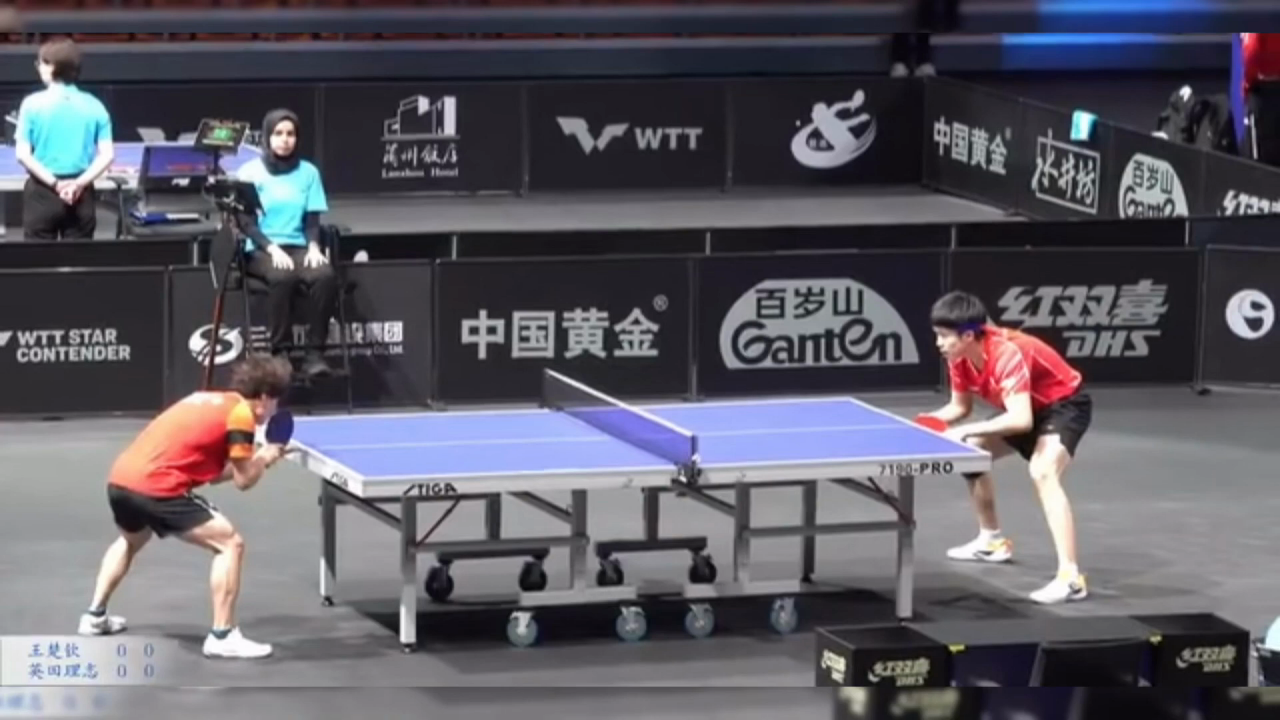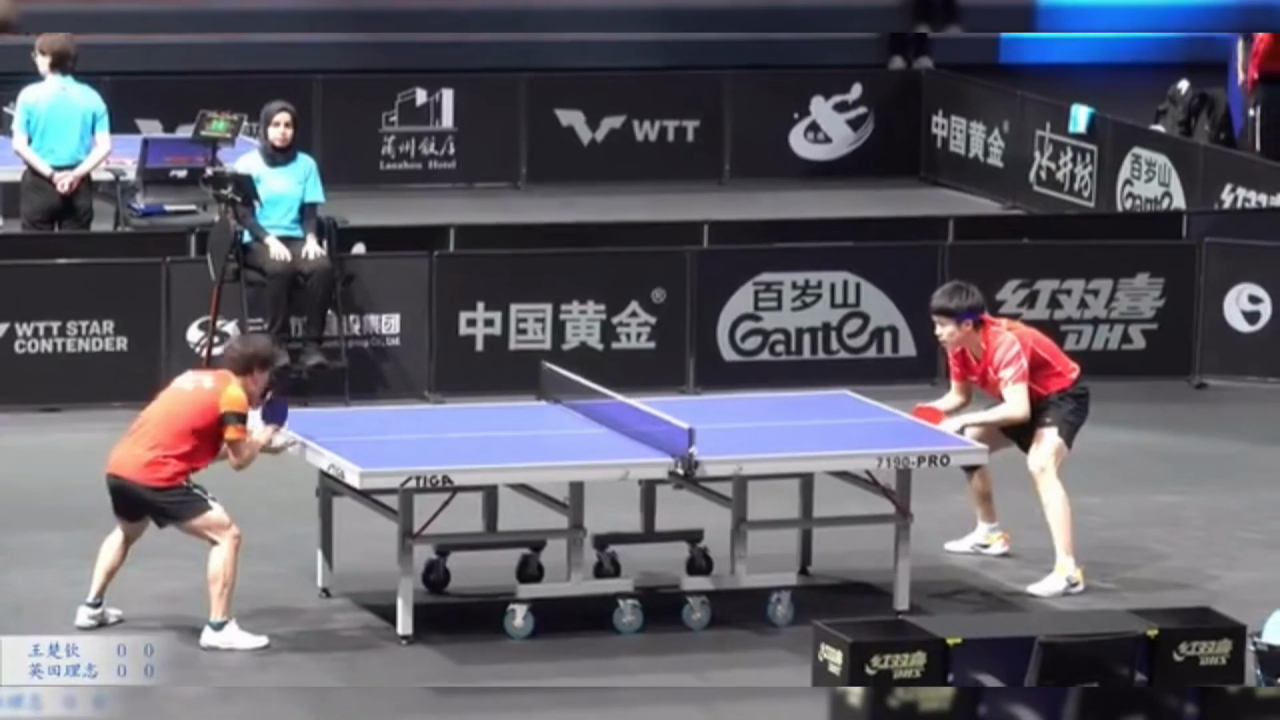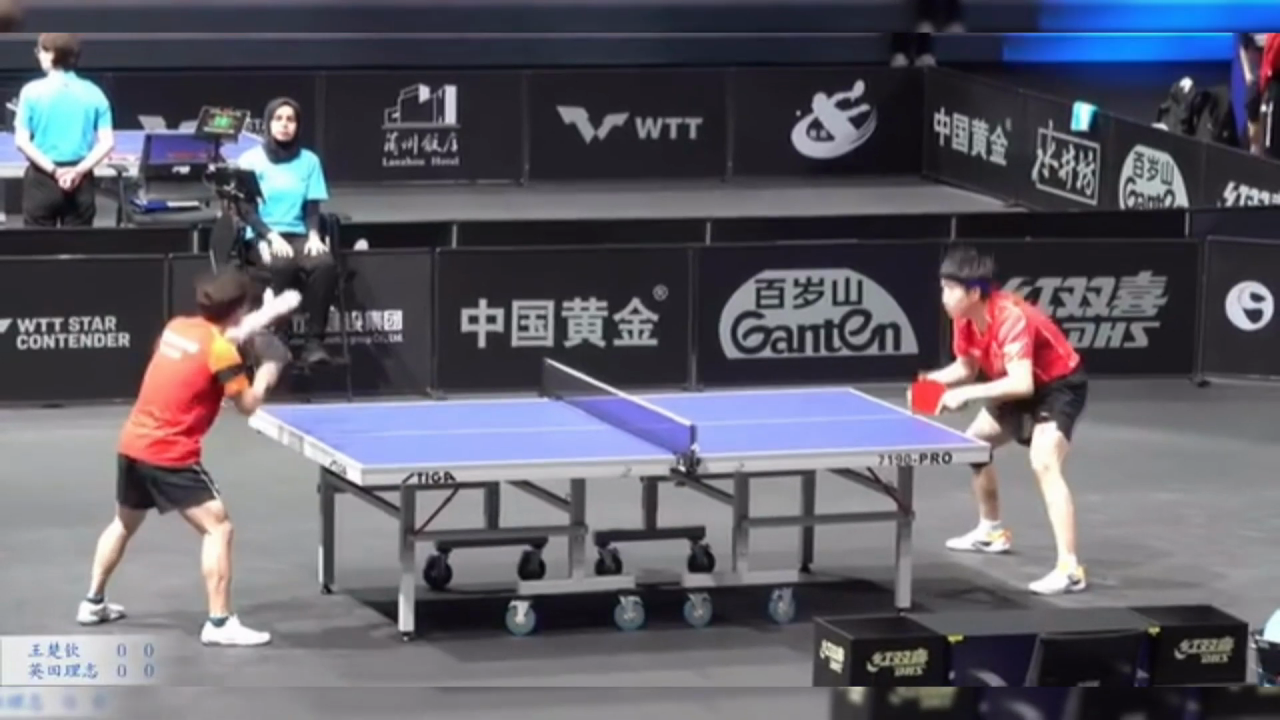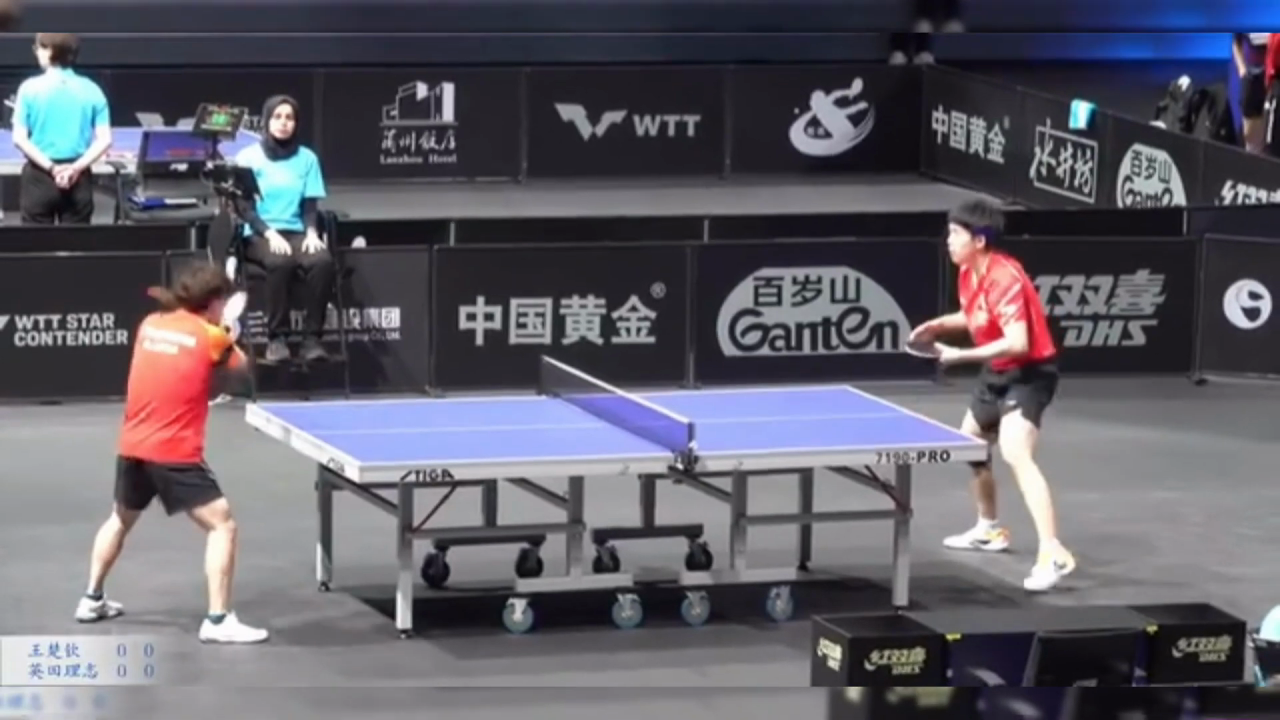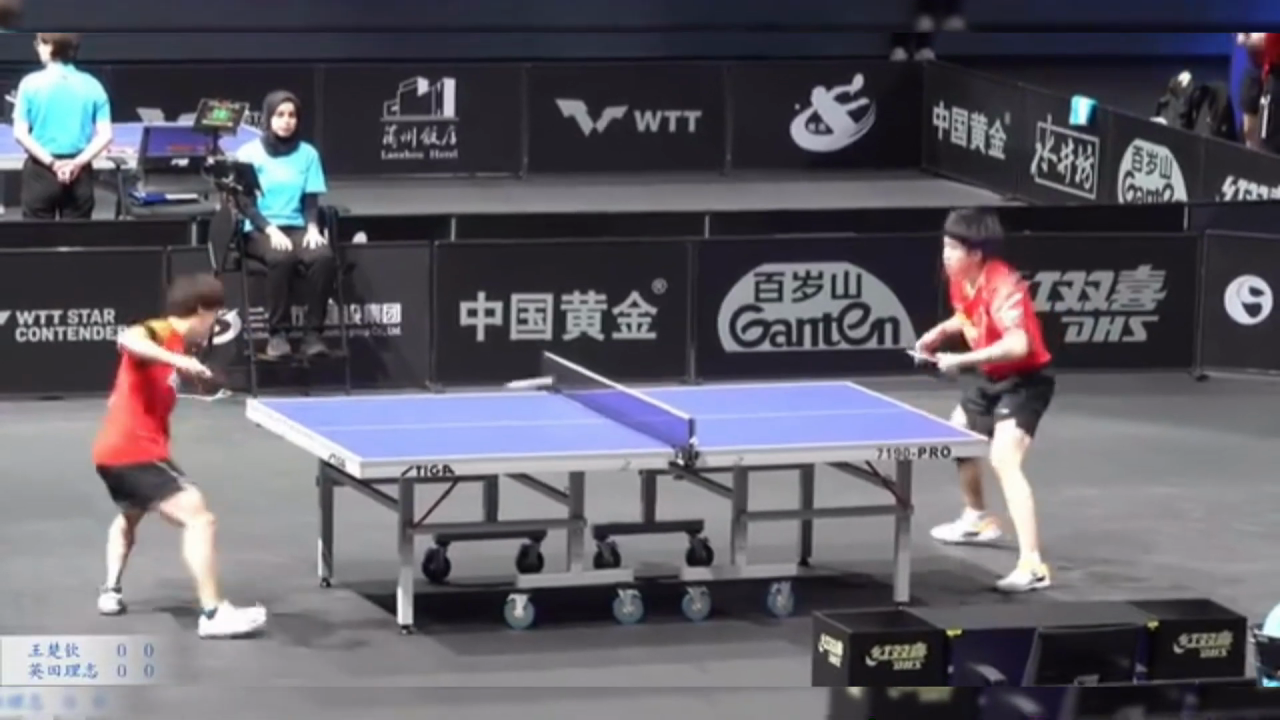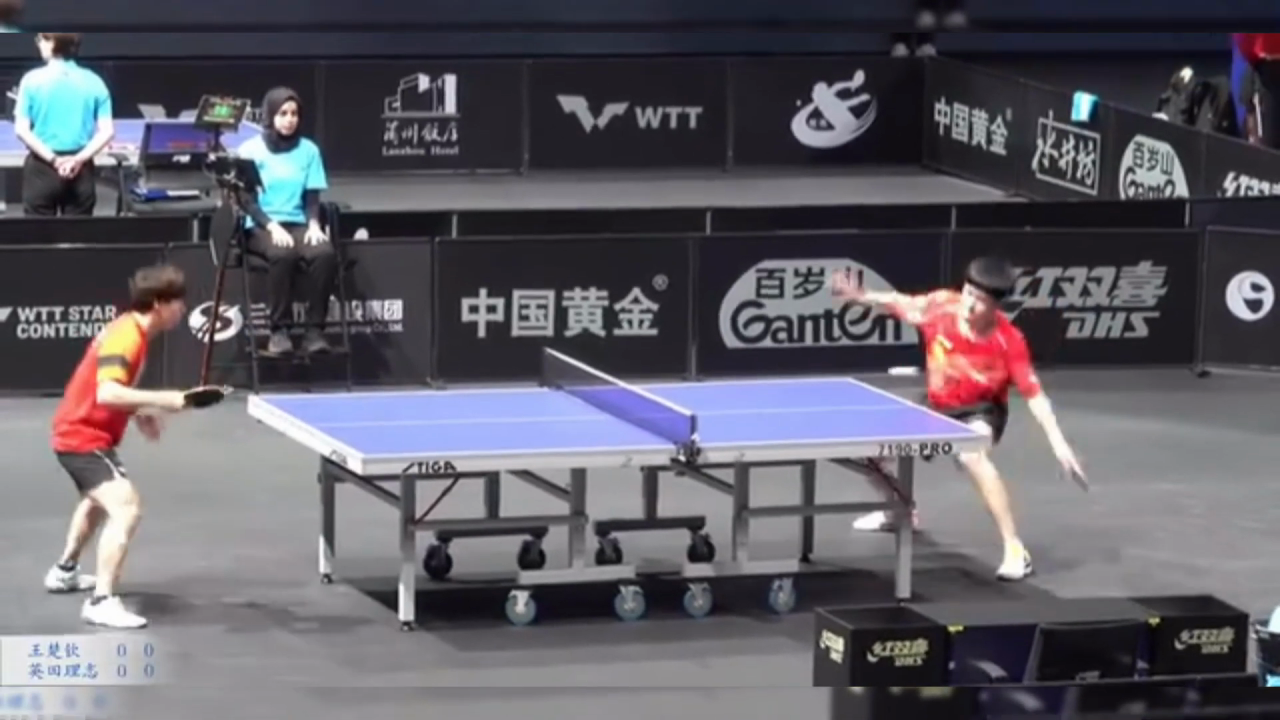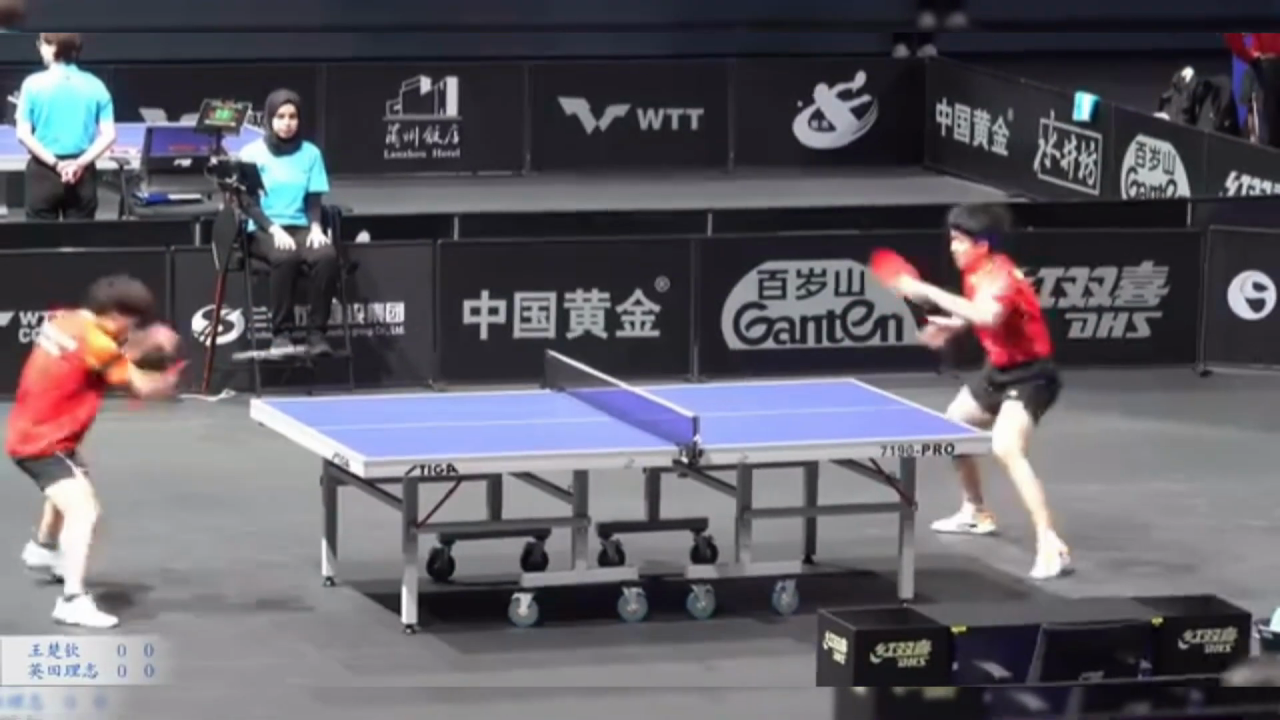
dt=0.4s
person 1, frame 1
left shoulder: (208, 400)
right shoulder: (240, 414)
right elbow: (244, 480)
left wrist: (258, 459)
right wrist: (266, 456)
left hip: (120, 479)
right hip: (156, 488)
left knee: (130, 542)
right knee: (230, 544)
left ankle: (95, 616)
right ankle: (222, 636)
person 1, frame 2
left shoulder: (195, 378)
right shoulder: (233, 395)
right elbow: (239, 460)
left wrist: (254, 443)
right wrist: (263, 437)
left hip: (119, 467)
right hip: (155, 477)
left knee: (126, 532)
right knee: (227, 535)
left ankle: (92, 607)
right ankle: (218, 628)
person 1, frame 3
left shoulder: (177, 326)
right shoulder: (221, 350)
right elbow: (248, 404)
left wrist: (268, 313)
right wrist: (267, 372)
left hip: (133, 444)
right hip: (171, 455)
left knee: (124, 523)
right knee: (218, 529)
left ankle: (94, 603)
right ankle: (219, 623)
person 1, frame 4
left shoulder: (149, 324)
right shoulder: (211, 335)
right elbow: (239, 365)
left hip: (133, 447)
right hip: (177, 454)
left knee: (121, 521)
right knee: (222, 526)
left ankle: (92, 601)
right ankle: (218, 620)
person 1, frame 5
left shoulder: (168, 340)
right shoulder: (160, 333)
right elbow: (126, 338)
right wrist: (182, 361)
left hip: (110, 454)
right hip: (138, 454)
left knee: (130, 516)
right knee: (199, 521)
left ankle: (111, 591)
right ankle: (214, 613)
person 1, frame 6
left shoulder: (130, 330)
right shoulder: (126, 338)
right elbow: (107, 394)
left wrist: (138, 412)
right wrist: (161, 399)
left hip: (81, 432)
right hip: (83, 438)
left knee: (97, 500)
right knee: (126, 511)
left ankle: (64, 570)
right ankle: (102, 601)
person 1, frame 7
left shoulder: (61, 321)
right shoulder: (94, 340)
left elbow: (113, 362)
right elbow: (141, 385)
left wrist: (148, 341)
right wrist: (164, 383)
left hip: (28, 435)
right hip: (43, 443)
left knee: (64, 489)
right knee: (85, 514)
left ankle: (42, 548)
right ankle: (73, 601)
person 2, frame 1
left shoulder: (1007, 353)
right shoulder: (960, 355)
left elbow: (1021, 420)
right elbow: (960, 406)
left wrist: (966, 430)
left hip: (1065, 404)
right hip: (1028, 406)
left knee: (1042, 472)
left ankle: (1070, 577)
right ankle: (992, 540)
person 2, frame 2
left shoulder: (1005, 343)
right shoulder: (960, 346)
left elbow: (1018, 411)
right elbow: (959, 395)
left wrist: (964, 420)
right wrist: (930, 410)
left hip: (1062, 397)
right hip: (1026, 399)
left knee: (1040, 465)
left ankle: (1067, 571)
right ankle: (990, 534)
person 2, frame 3
left shoulder: (1011, 318)
right shoulder: (965, 319)
left elbow: (1021, 383)
right elbow: (965, 367)
left wrist: (968, 396)
right wrist: (932, 381)
left hip: (1060, 387)
right hip: (1023, 390)
left knee: (1044, 463)
right knee: (975, 442)
left ankle: (1069, 568)
right ankle: (991, 531)
person 2, frame 4
left shoulder: (1004, 277)
right shoulder: (969, 272)
left elbow: (1017, 343)
left wrist: (962, 355)
right wrist: (939, 325)
left hip: (1030, 374)
right hip: (997, 373)
left knee: (1015, 455)
left ankle: (1054, 555)
right ankle: (989, 529)
person 2, frame 5
left shoulder: (1003, 286)
right shoulder: (960, 279)
left elbow: (1019, 345)
left wrist: (963, 359)
right wrist: (936, 335)
left hip: (1025, 382)
right hip: (990, 379)
left knee: (1004, 461)
left ankle: (1033, 565)
right ankle: (977, 521)
person 2, frame 6
left shoulder: (1009, 340)
right shoulder: (942, 304)
left elbow: (1034, 394)
right elbow: (902, 305)
left wrist: (1058, 443)
right wrist: (860, 296)
left hip: (980, 411)
right hip: (936, 408)
left knee: (973, 460)
left ankle: (1015, 551)
right ankle: (898, 512)
person 2, frame 7
left shoulder: (997, 275)
right shoulder: (980, 272)
left elbow: (986, 316)
left wrist: (925, 291)
right wrist: (945, 325)
left hip: (1030, 373)
right hip: (1000, 370)
left knee: (1006, 449)
right knee: (954, 426)
left ankle: (1051, 548)
right ankle: (977, 512)
person 3, frame 1
left shoulder: (308, 172)
right shoulder: (250, 172)
left elbow: (312, 218)
right elbow: (245, 221)
left wrist: (313, 246)
right wrist: (272, 248)
left hip: (298, 247)
right hip: (261, 249)
left knee: (325, 276)
right knee: (283, 277)
left ankle: (314, 352)
right ankle: (279, 352)
person 3, frame 2
left shoulder: (306, 164)
right shoulder: (247, 164)
left elbow: (310, 210)
right elbow: (243, 213)
left wrist: (311, 239)
right wrist: (270, 240)
left hip: (295, 239)
right hip: (259, 241)
left knee: (322, 268)
right knee: (280, 270)
left ankle: (312, 344)
right ankle: (277, 344)
person 3, frame 3
left shoulder: (309, 160)
right shoulder: (251, 160)
left elbow: (312, 207)
right elbow: (245, 208)
left wrist: (313, 235)
right wrist: (272, 236)
left hip: (299, 235)
right hip: (262, 238)
left knee: (325, 264)
right knee: (283, 266)
left ankle: (314, 340)
person 3, frame 4
left shoulder: (307, 158)
right shoulder: (248, 157)
left elbow: (310, 204)
right elbow: (243, 206)
left wrist: (311, 232)
right wrist: (270, 233)
left hip: (296, 232)
right hip: (259, 234)
left knee: (322, 261)
right knee: (281, 262)
left ankle: (312, 337)
right ankle: (276, 337)
person 3, frame 5
left shoulder: (308, 153)
right shoulder: (249, 153)
left elbow: (311, 200)
right elbow: (245, 203)
left wrist: (312, 228)
right wrist: (271, 229)
left hip: (297, 228)
right hip: (260, 230)
left knee: (323, 257)
right knee: (281, 258)
left ankle: (313, 333)
right ankle: (277, 333)
person 3, frame 6
left shoulder: (308, 150)
right shoulder: (250, 149)
left elbow: (312, 196)
right elbow: (247, 199)
left wrist: (313, 224)
right wrist: (272, 226)
left hip: (297, 224)
right hip: (261, 227)
left knee: (324, 253)
right knee: (283, 255)
left ankle: (314, 329)
right ankle: (279, 330)
person 3, frame 7
left shoulder: (310, 153)
right shoulder: (252, 153)
left elbow: (314, 200)
right elbow: (249, 203)
left wrist: (316, 228)
right wrist: (274, 229)
left hip: (300, 227)
right hip: (263, 230)
left knee: (326, 257)
right knee: (286, 258)
left ankle: (316, 332)
right ankle: (281, 333)
person 4, frame 1
left shoulder: (33, 104)
right shoulder: (94, 105)
left elbow: (23, 155)
right elbow: (107, 155)
left wrist: (54, 184)
right wrist: (79, 184)
left hip: (42, 193)
right hip: (81, 194)
person 4, frame 2
left shoulder: (30, 95)
right shoulder: (91, 96)
left elbow: (19, 146)
right elbow: (104, 147)
left wrist: (51, 175)
right wrist: (76, 175)
left hip: (39, 184)
right hip: (78, 185)
person 4, frame 3
left shoulder: (32, 91)
right shoulder: (93, 92)
left elbow: (22, 141)
right elbow: (107, 142)
left wrist: (54, 171)
right wrist: (78, 171)
left hip: (41, 179)
right hip: (80, 180)
person 4, frame 4
left shoulder: (30, 88)
right shoulder: (91, 90)
left elbow: (19, 138)
right elbow: (105, 140)
left wrist: (51, 168)
right wrist: (76, 168)
left hip: (39, 177)
right hip: (78, 178)
person 4, frame 5
left shoulder: (31, 83)
right shoulder: (92, 85)
left elbow: (20, 133)
right elbow: (105, 135)
left wrist: (51, 163)
right wrist: (77, 163)
left hip: (40, 172)
right hip: (79, 173)
person 4, frame 6
left shoulder: (32, 80)
right shoulder: (93, 81)
left elbow: (22, 130)
right elbow: (107, 131)
left wrist: (53, 159)
right wrist: (78, 159)
left hip: (41, 168)
right hip: (80, 169)
person 4, frame 7
left shoulder: (33, 84)
right shoulder: (95, 85)
left elbow: (23, 134)
right elbow: (109, 135)
left wrist: (55, 164)
right wrist: (80, 163)
left hip: (43, 172)
right hip: (82, 173)
